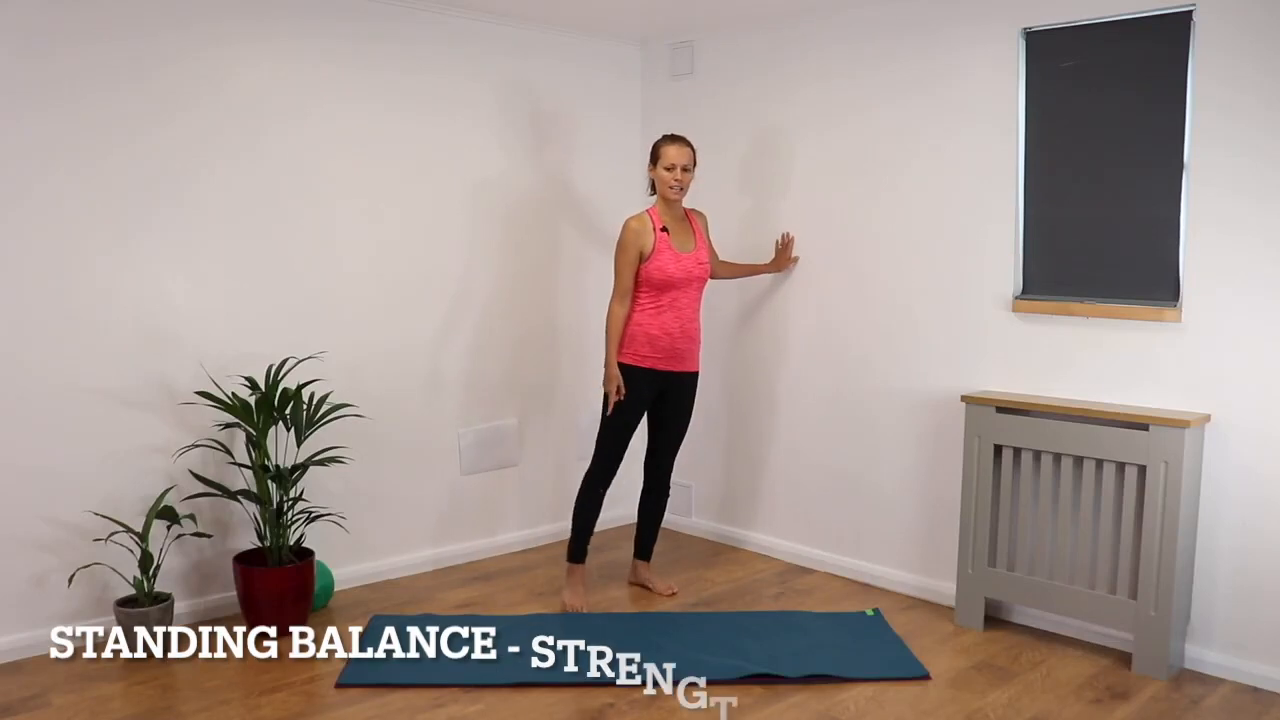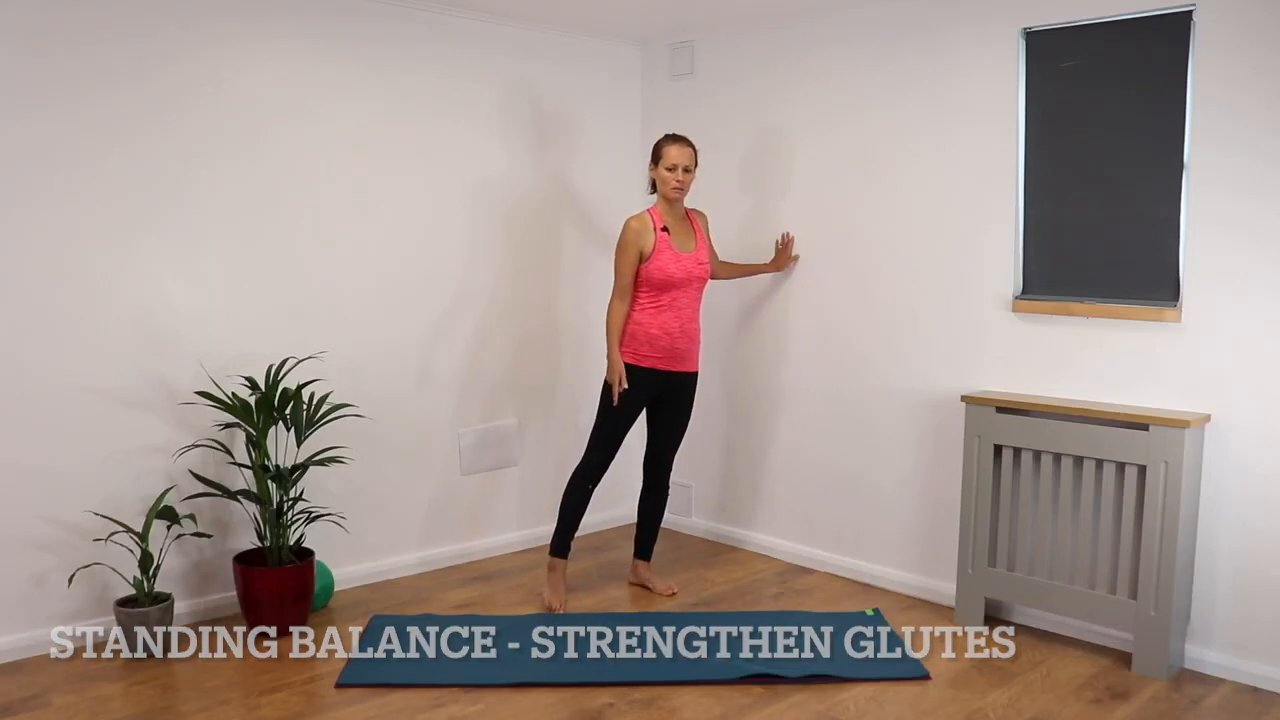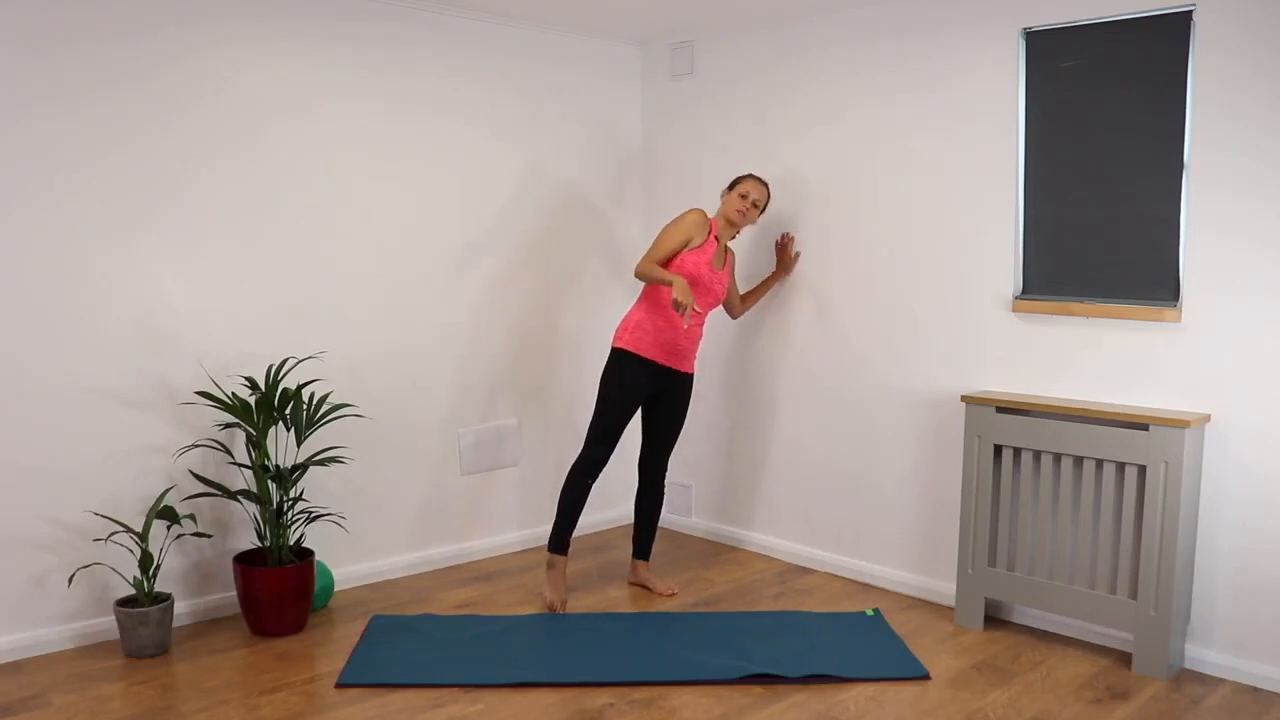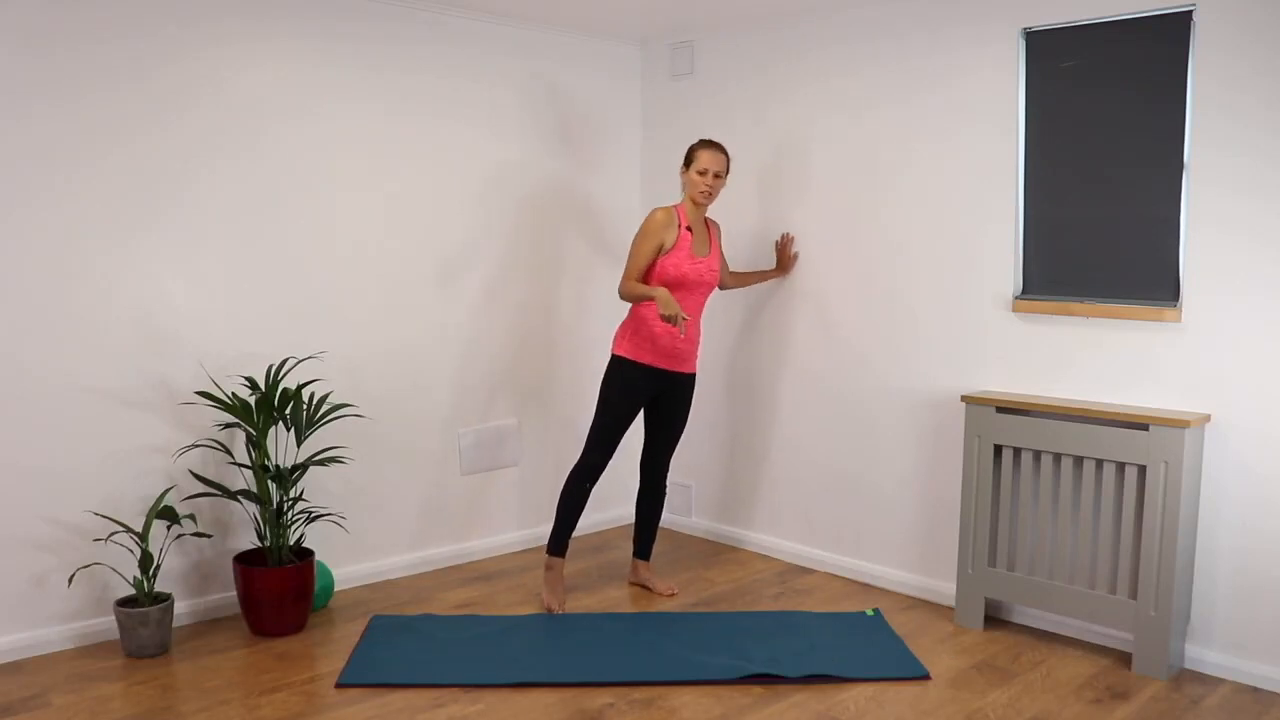
dt=1s
person 1, frame 1
left shoulder: (698, 222)
right shoulder: (637, 228)
left elbow: (713, 268)
right elbow: (620, 301)
left wrist: (770, 266)
right wrist: (611, 365)
left hip: (683, 367)
right hip: (638, 364)
left knee: (660, 470)
right knee: (605, 465)
left ankle: (641, 566)
right ankle: (575, 570)
person 1, frame 2
left shoulder: (699, 221)
right shoulder: (637, 227)
left elbow: (713, 269)
right elbow: (620, 299)
left wrist: (771, 266)
right wrist: (613, 358)
left hip: (682, 368)
right hip: (637, 364)
left knee: (659, 469)
right knee: (596, 462)
left ankle: (641, 566)
right ankle: (557, 566)
person 1, frame 3
left shoulder: (728, 257)
right shoulder: (694, 222)
left elbow: (736, 308)
right elbow: (643, 267)
left wrist: (778, 274)
right wrist: (675, 280)
left hip: (679, 370)
right hip: (636, 355)
left knee: (655, 468)
right knee: (594, 455)
left ankle: (640, 565)
right ankle: (555, 563)
person 1, frame 4
left shoulder: (714, 231)
right shoulder: (662, 220)
left elbow: (722, 280)
right elbow: (626, 286)
left wrist: (776, 272)
right wrist: (658, 293)
left hip: (681, 369)
right hip: (635, 360)
left knee: (656, 468)
right knee: (594, 459)
left ankle: (640, 565)
right ankle: (553, 565)
